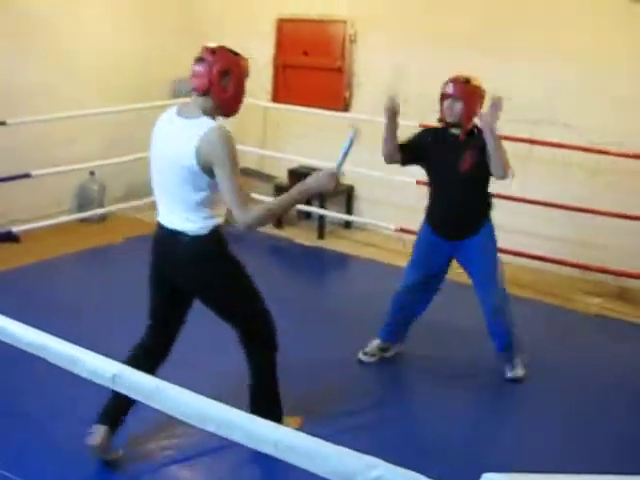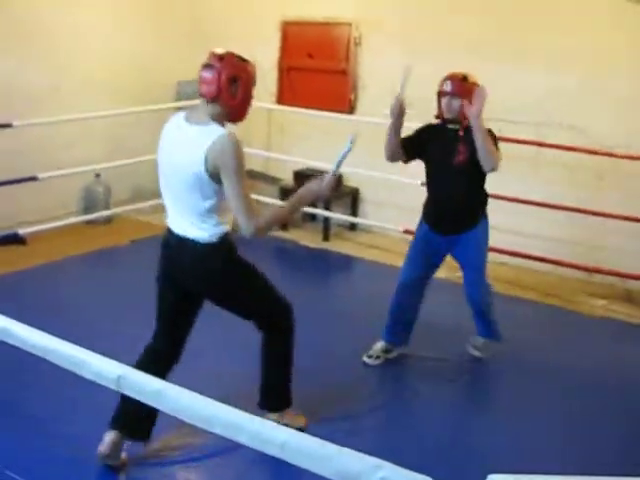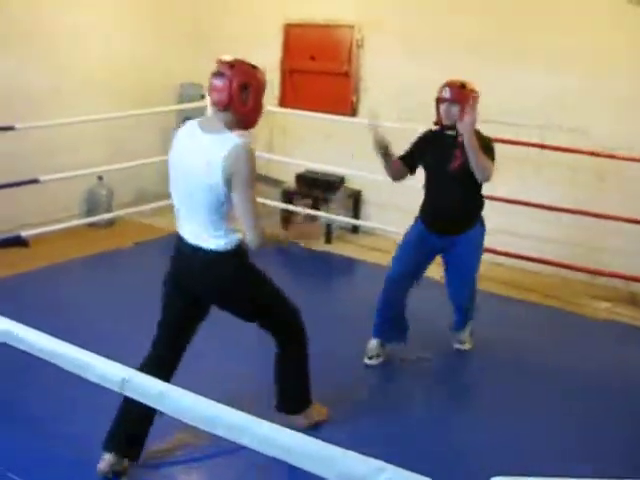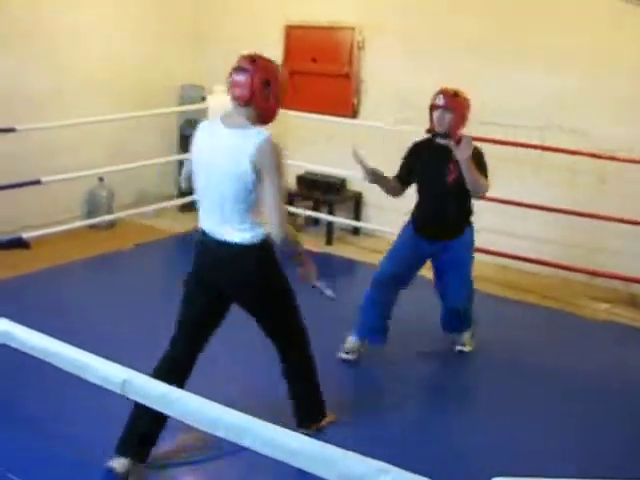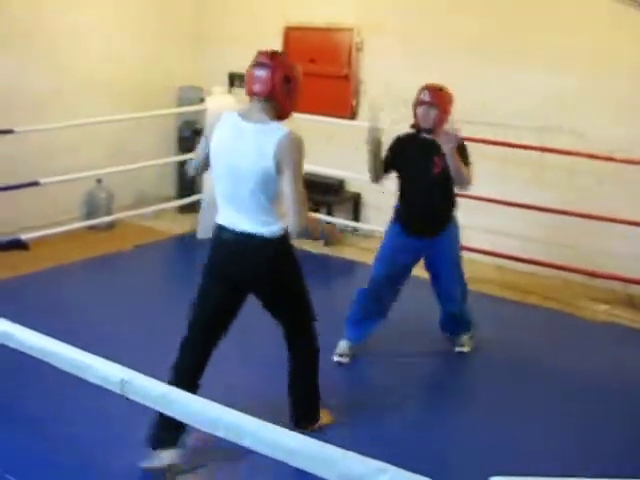
dt=0.1s
person 1, frame 1
left shoulder: (167, 118)
right shoulder: (214, 136)
right elbow: (246, 218)
right wrist: (305, 189)
left hip: (164, 244)
right hip: (200, 252)
left knee: (156, 338)
right knee: (259, 329)
left ankle: (107, 424)
right ankle: (266, 419)
person 1, frame 2
left shoulder: (174, 123)
right shoulder: (223, 143)
right elbow: (251, 226)
right wrist: (307, 195)
left hip: (173, 250)
right hip: (210, 257)
left knee: (163, 343)
right knee: (278, 317)
left ankle: (119, 432)
right ankle: (275, 408)
person 1, frame 3
left shoulder: (184, 132)
right shoulder: (239, 152)
right elbow: (254, 235)
left hip: (186, 259)
right hip: (225, 266)
left knee: (162, 353)
right knee: (288, 325)
right ankle: (298, 409)
person 1, frame 4
left shoulder: (205, 130)
right shoulder: (264, 145)
left elbow: (188, 182)
right elbow: (280, 232)
left hip: (207, 254)
right hip: (249, 260)
left knee: (180, 352)
right knee: (291, 340)
right ankle: (311, 416)
person 1, frame 5
left shoulder: (219, 125)
right shoulder: (286, 141)
left elbow: (193, 168)
right elbow: (293, 221)
right wrist: (309, 226)
left hip: (223, 250)
right hip: (268, 255)
left knee: (196, 344)
right knee: (302, 334)
left ankle: (164, 443)
right ankle: (306, 417)
person 2, frame 1
left shoulder: (484, 141)
right shoulder: (431, 138)
left elbow: (502, 174)
right elbow: (392, 156)
left wrist: (488, 129)
right wrist: (392, 121)
left hip: (475, 233)
right hip: (435, 230)
left knee: (493, 297)
right knee: (412, 287)
left ankle: (510, 353)
right ankle: (388, 339)
person 2, frame 2
left shoulder: (480, 135)
right shoulder: (430, 133)
left elbow: (490, 165)
right elbow: (393, 154)
left wrist: (476, 121)
right wrist: (396, 119)
left hip: (470, 229)
right hip: (433, 226)
left knee: (476, 288)
right knee: (409, 283)
left ankle: (485, 334)
right ankle: (393, 341)
person 2, frame 3
left shoulder: (477, 141)
right shoulder: (428, 140)
left elbow: (485, 175)
right elbow: (397, 173)
left wrist: (469, 142)
right wrist: (384, 153)
left hip: (466, 230)
right hip: (428, 225)
left knee: (461, 289)
right knee: (397, 278)
left ankle: (462, 327)
right ankle: (383, 337)
person 2, frame 4
left shoulder: (471, 153)
right shoulder: (419, 150)
left elbow: (479, 191)
right elbow: (397, 190)
left wrist: (464, 161)
right wrist: (377, 178)
left hip: (455, 237)
right hip: (418, 232)
left knee: (457, 293)
right knee: (385, 279)
left ankle: (461, 330)
right ankle: (363, 336)
person 2, frame 5
left shoulder: (454, 146)
right shoulder: (403, 142)
left elbow: (464, 182)
right elbow: (377, 176)
left wrist: (450, 152)
right wrist: (374, 152)
left hip: (441, 231)
right hip: (403, 228)
left knee: (452, 289)
right knee: (380, 282)
left ankle: (460, 331)
right ankle: (351, 337)
